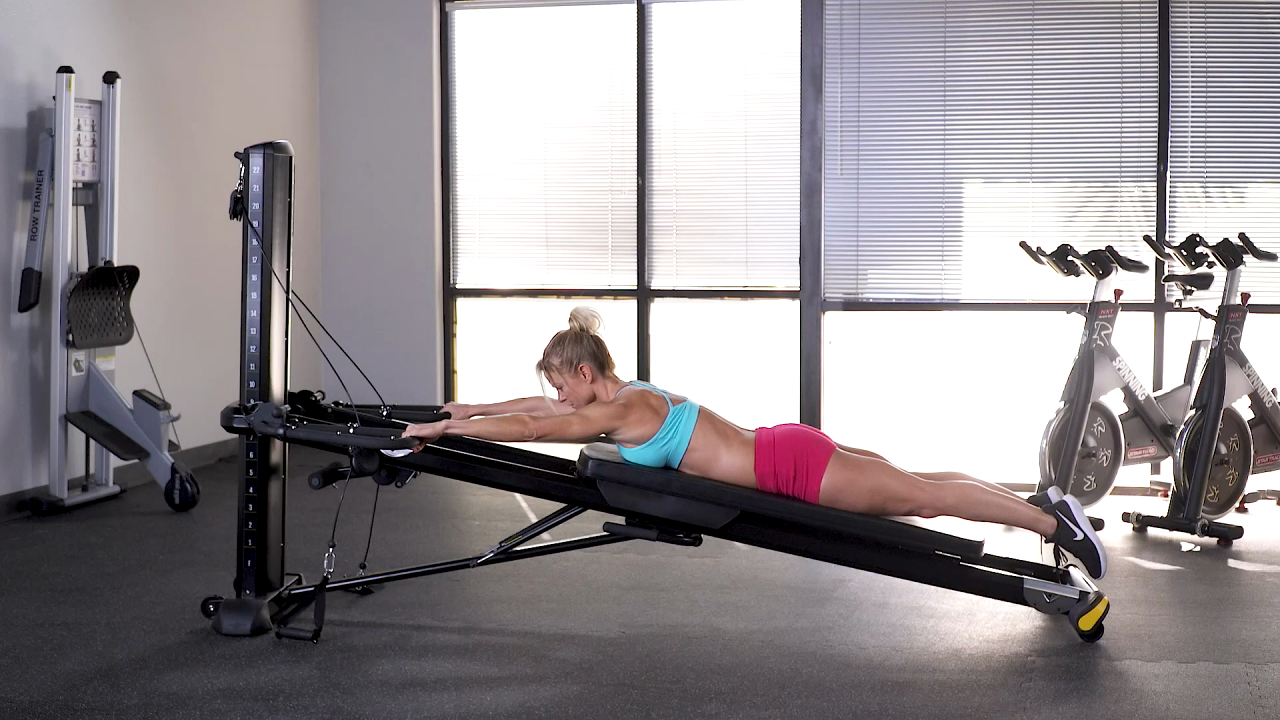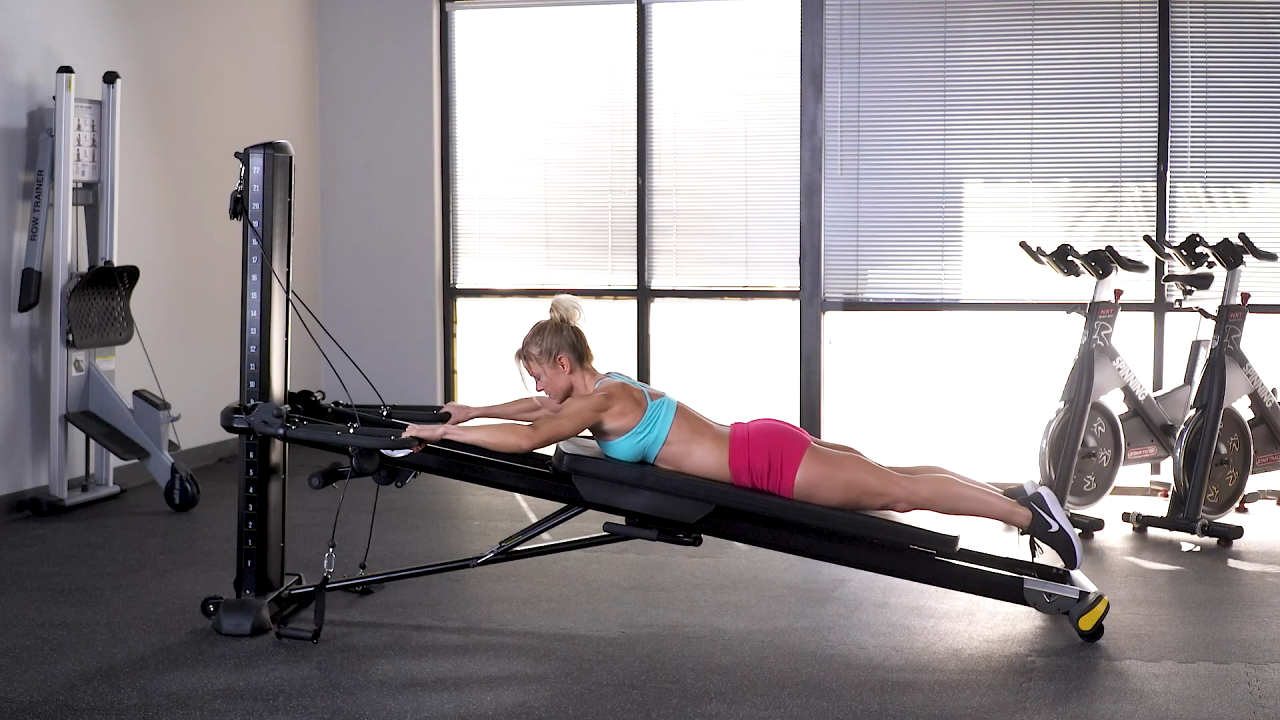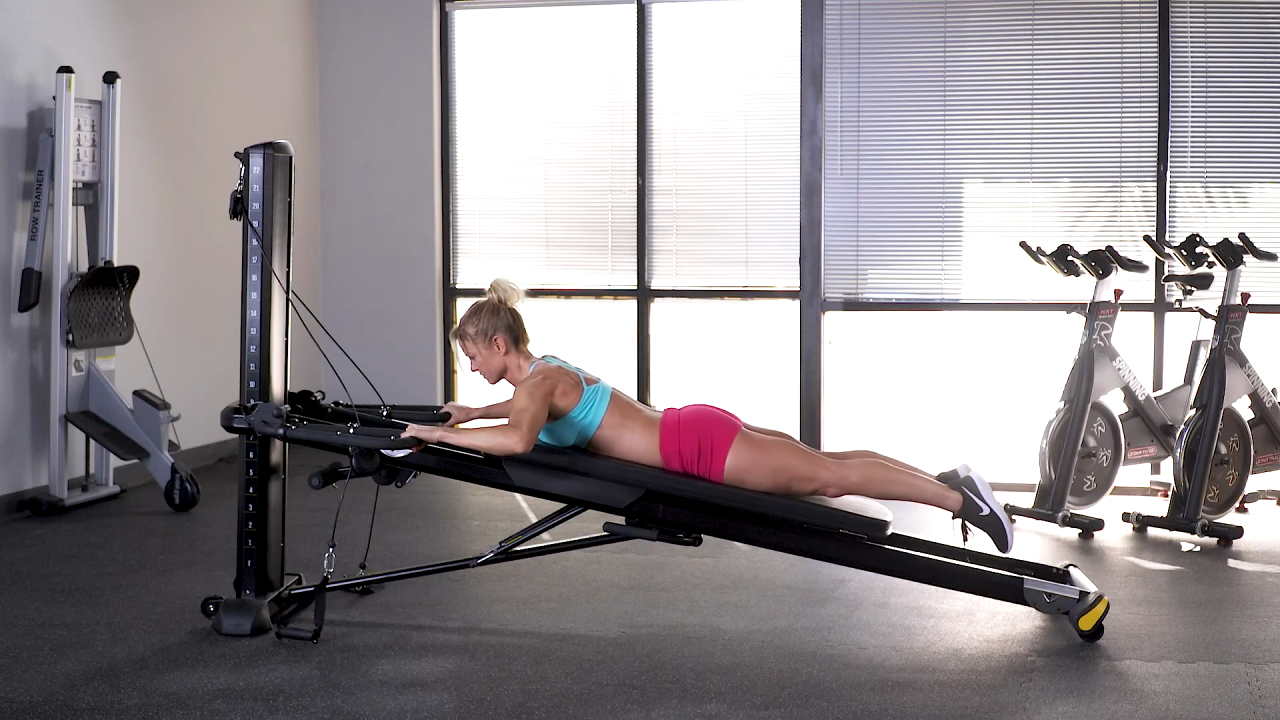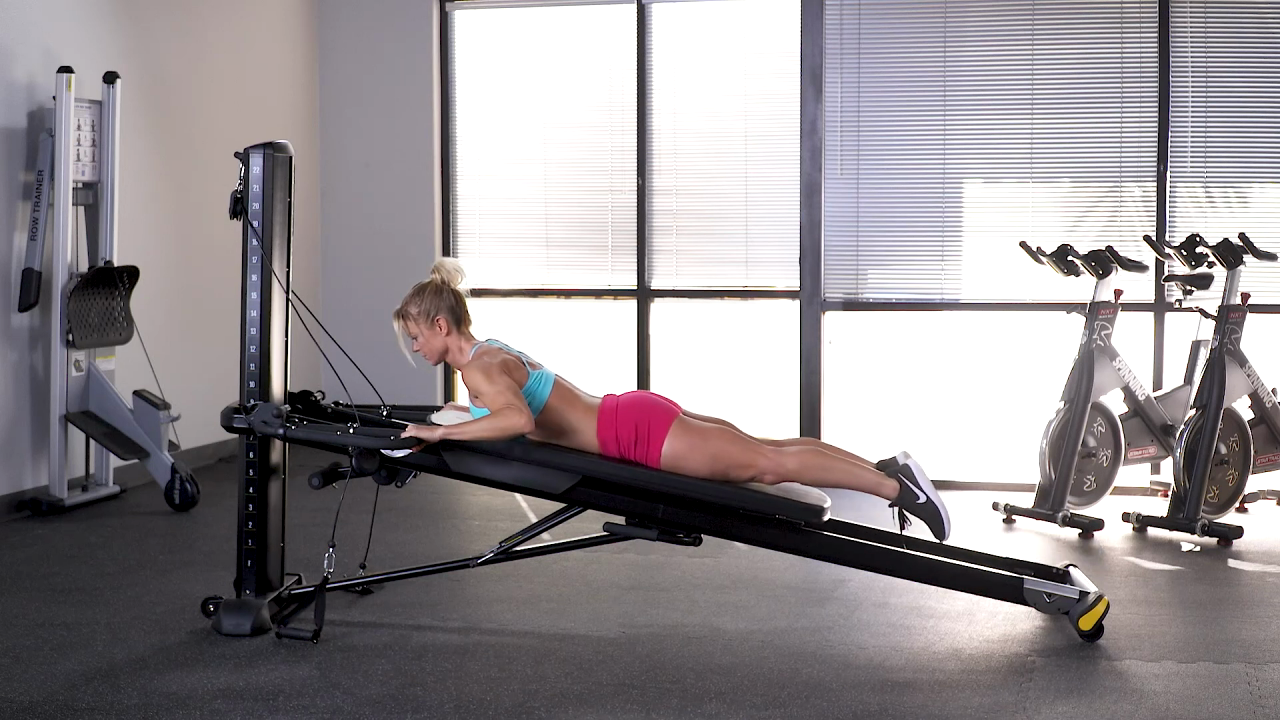
dt=0.5s
person 1, frame 1
left shoulder: (622, 410)
right shoulder: (622, 393)
left elbow: (531, 429)
right elbow: (546, 406)
left wrist: (443, 429)
right wrist: (473, 407)
left hip: (790, 466)
right hip: (788, 451)
left knee: (922, 498)
right knee: (917, 489)
left ankle: (1051, 522)
right ankle: (1041, 503)
person 1, frame 2
left shoulder: (603, 401)
right shoulder: (601, 388)
left elbow: (525, 438)
right elbow: (546, 409)
left wrist: (443, 433)
right wrist: (477, 410)
left hip: (767, 460)
right hip: (763, 450)
left knee: (896, 492)
right knee: (893, 479)
left ankle: (1026, 513)
right ankle: (1017, 499)
person 1, frame 3
left shoulder: (538, 379)
right shoulder: (545, 369)
left elbow: (519, 441)
left wrist: (442, 434)
right wrist: (476, 411)
left hip: (698, 447)
right hip: (698, 430)
left knee: (829, 477)
right knee: (825, 464)
left ankle: (956, 499)
right ankle: (949, 483)
person 1, frame 4
left shoulder: (478, 366)
right shoulder: (492, 351)
left elbow: (521, 421)
left wrist: (443, 431)
right wrist: (477, 409)
left hip: (635, 431)
right hip: (636, 417)
left knee: (767, 465)
right knee: (766, 450)
left ankle: (896, 486)
right ankle: (888, 470)
